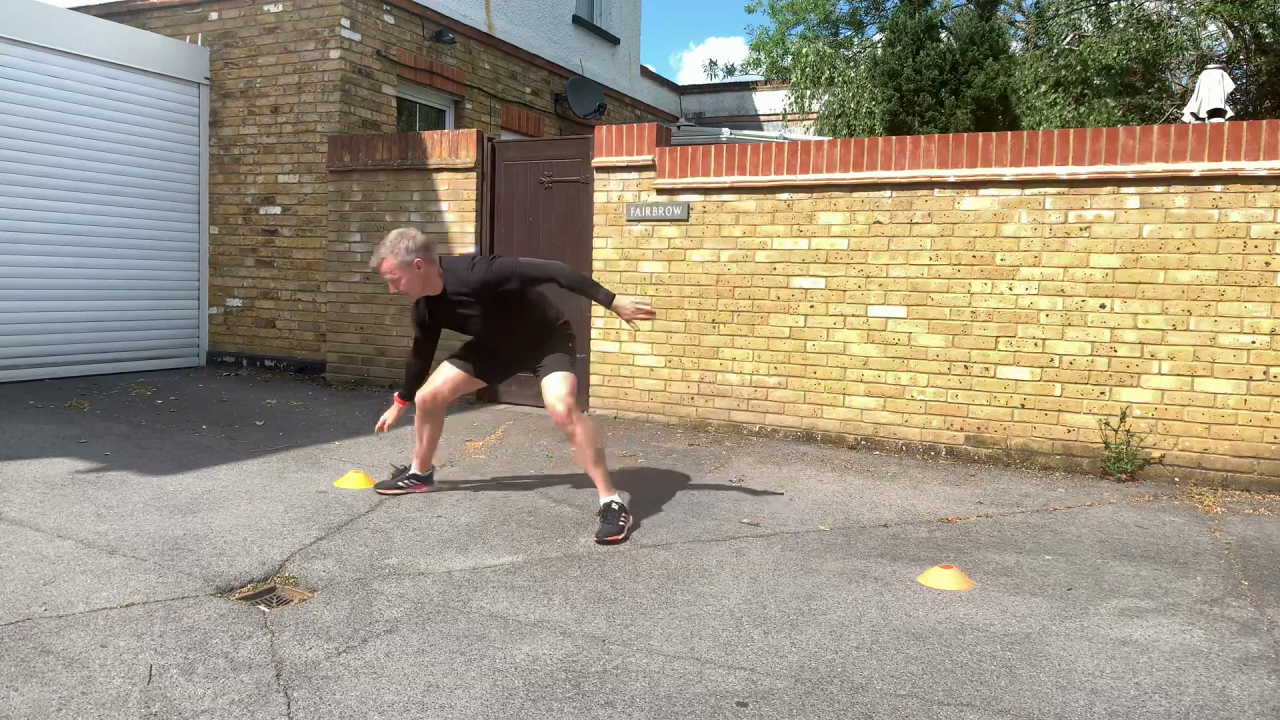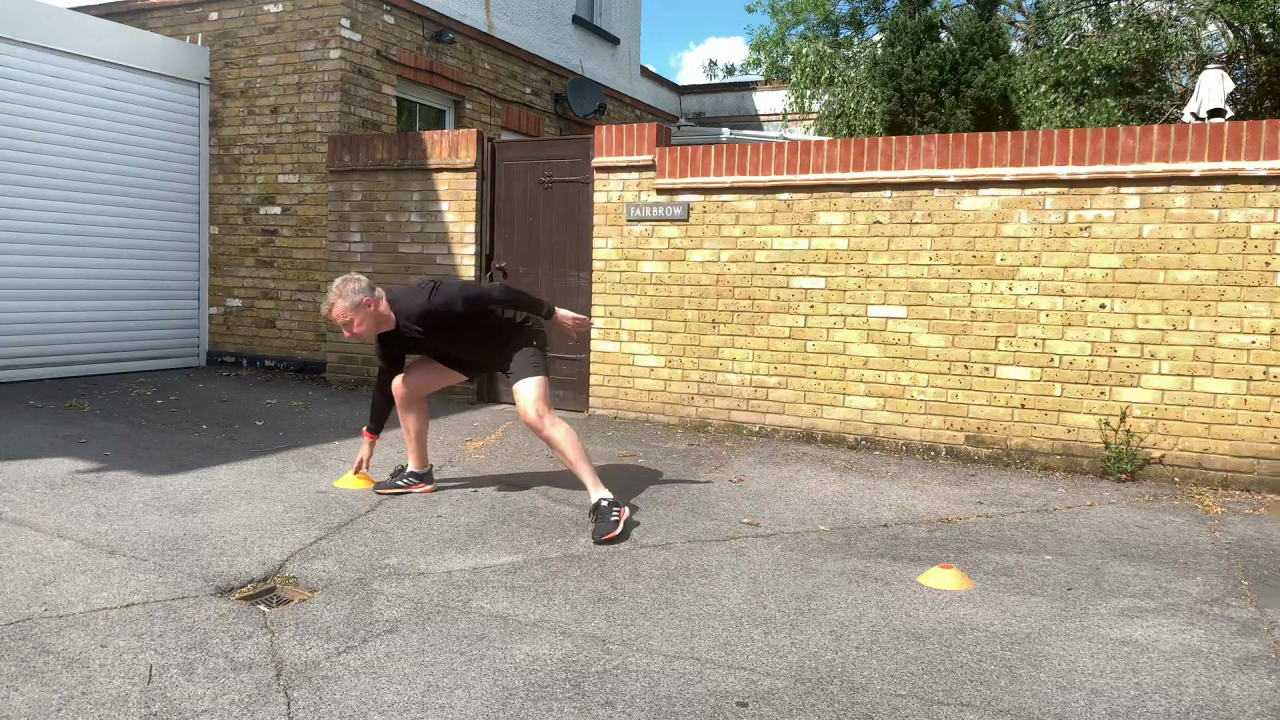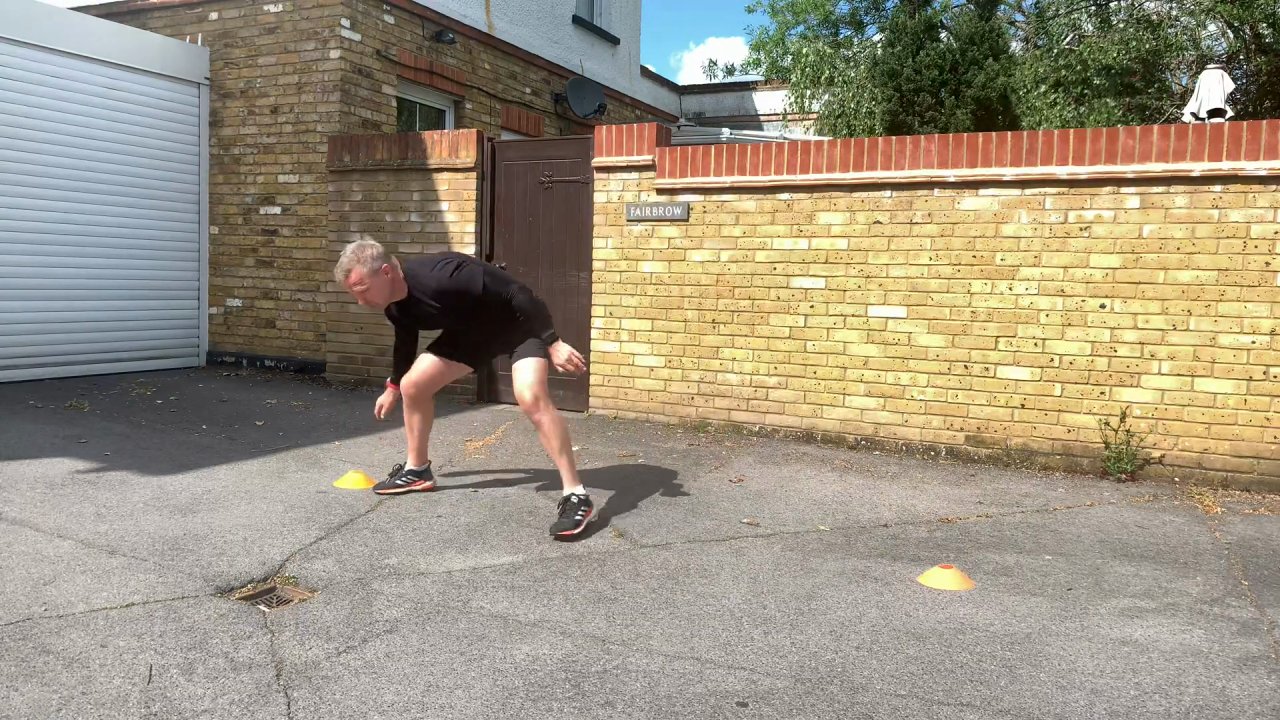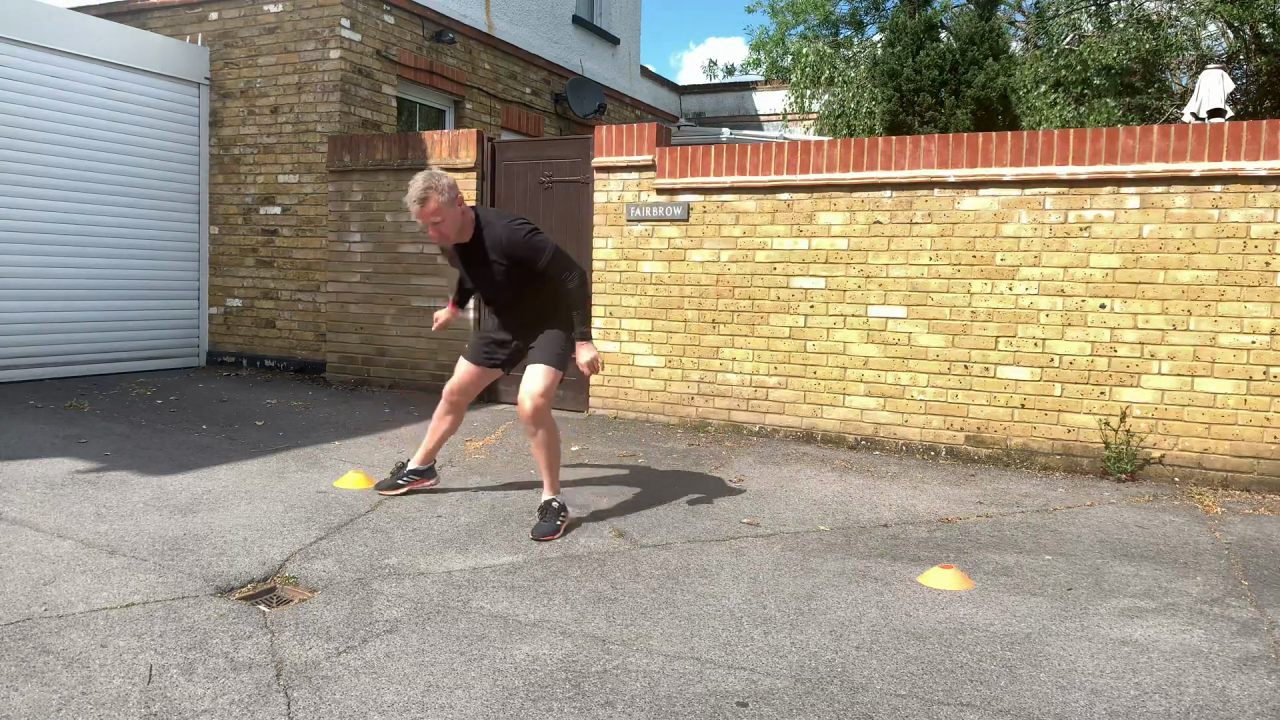
dt=0.2s
person 1, frame 1
left shoulder: (474, 274)
right shoulder: (425, 305)
left elbow: (549, 272)
right elbow: (422, 351)
left wrist: (612, 301)
right wrist: (399, 403)
left hip: (548, 342)
right hip: (498, 348)
left knee: (562, 410)
right knee: (428, 399)
left ankle: (610, 503)
right ankle: (419, 473)
person 1, frame 2
left shoulder: (424, 303)
right shoulder: (388, 337)
left elbow: (493, 291)
right elbow: (385, 381)
left wrist: (553, 315)
right wrist: (369, 438)
left hip: (517, 339)
right hip: (472, 348)
left knee: (536, 415)
right knee: (403, 388)
left ankle: (603, 501)
right ankle: (418, 472)
person 1, frame 3
left shoulder: (443, 277)
right shoulder: (395, 305)
left elbow: (517, 292)
right elbow: (404, 339)
left wrist: (553, 342)
right wrist: (393, 387)
left hip: (517, 326)
right hip: (471, 332)
left knee: (531, 397)
right knee: (414, 387)
left ankle: (575, 495)
right ankle: (415, 471)
person 1, frame 4
left shoulder: (510, 234)
right shoulder: (449, 242)
left elbow: (574, 276)
left wrist: (583, 340)
right wrist: (454, 307)
left hip: (550, 324)
right hip: (504, 323)
left knee: (531, 405)
right knee: (454, 393)
left ankle: (553, 502)
right ankle: (419, 468)
